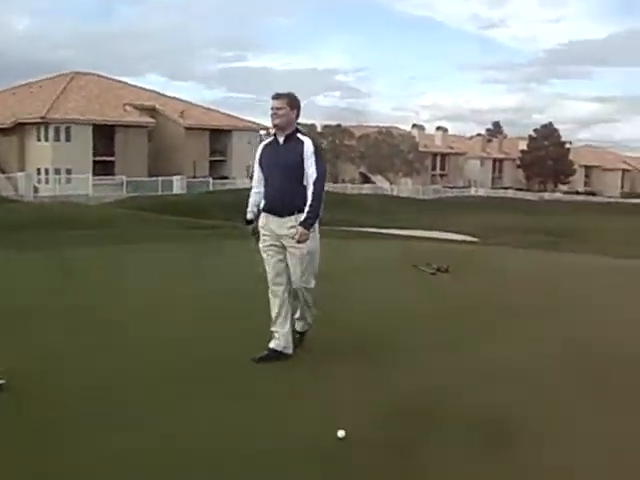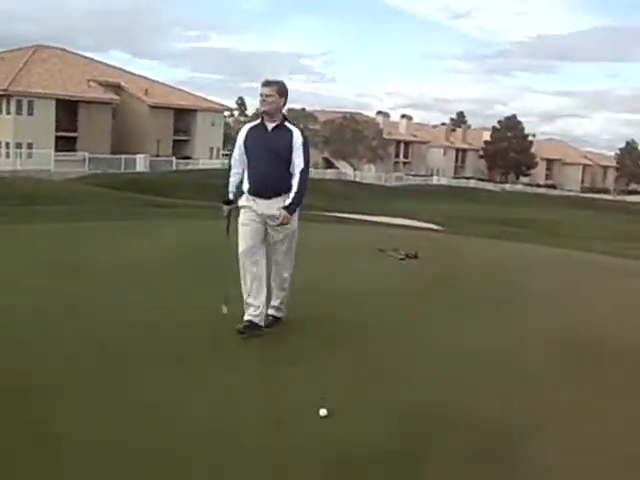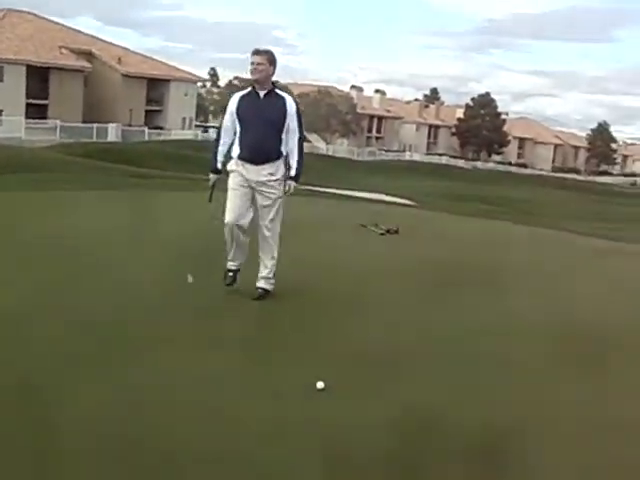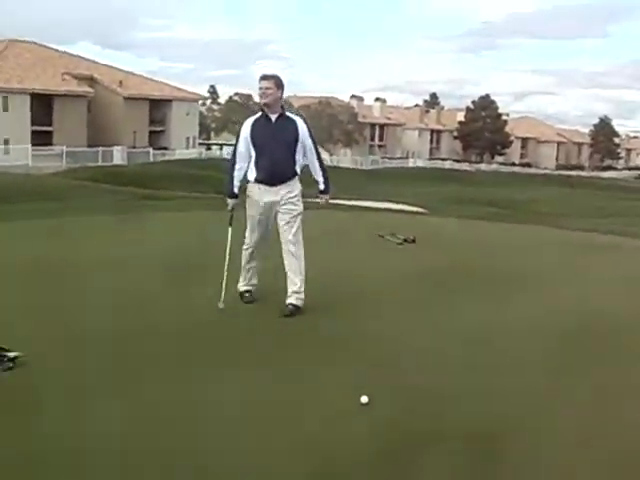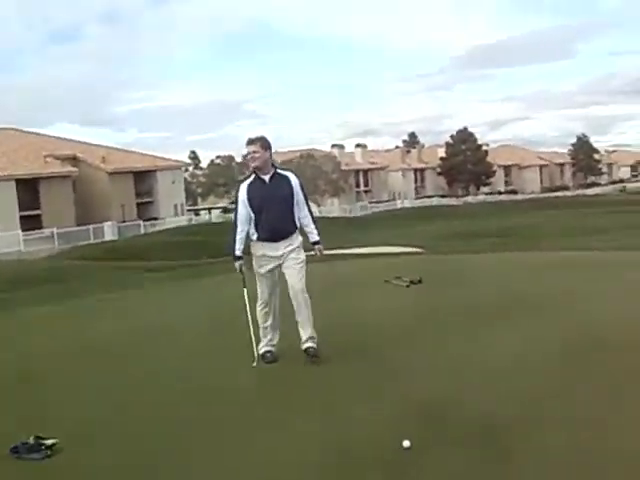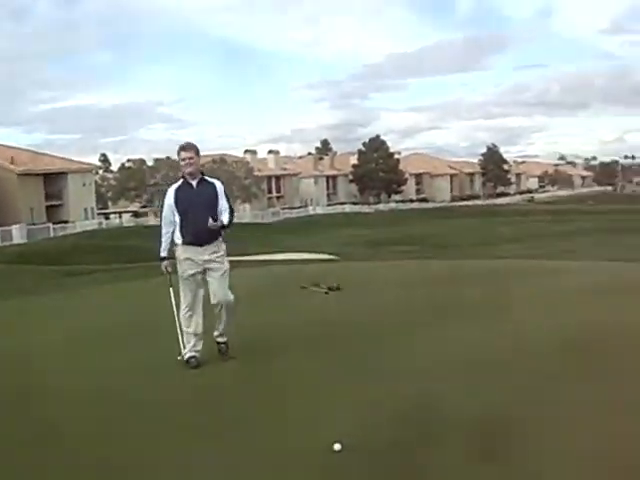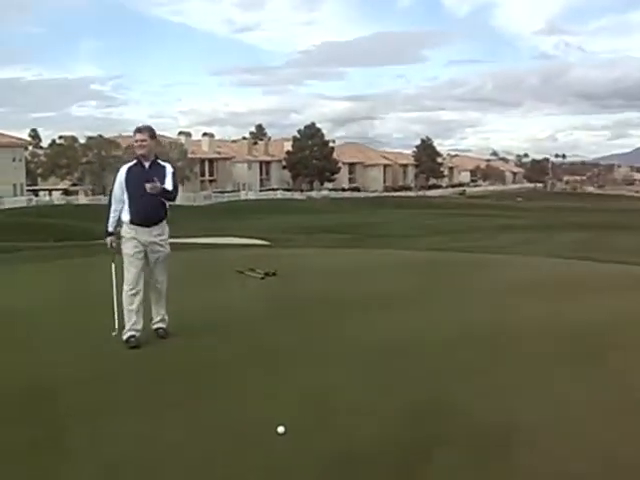
dt=0.2s
person 1, frame 1
left shoulder: (307, 146)
right shoulder: (264, 148)
left elbow: (316, 186)
left wrist: (308, 223)
right wrist: (250, 216)
left hip: (299, 223)
right hip: (269, 224)
left knee: (301, 283)
right knee: (276, 283)
left ankle: (302, 323)
right ankle: (281, 343)
person 1, frame 2
left shoulder: (295, 135)
right shoulder: (247, 131)
left elbow: (300, 173)
right elbow: (236, 166)
left wrist: (290, 206)
right wrist: (229, 198)
left hip: (282, 205)
right hip: (251, 203)
left knee: (280, 262)
right knee: (247, 254)
left ankle: (276, 310)
right ankle: (254, 315)
person 1, frame 3
left shoulder: (286, 102)
right shoulder: (238, 100)
left elbow: (295, 139)
right elbow: (225, 134)
left wrist: (294, 175)
right wrist: (215, 167)
left hip: (272, 171)
right hip: (240, 169)
left knee: (268, 229)
right knee: (233, 221)
left ankle: (266, 281)
right ankle: (234, 263)
person 1, frame 4
left shoulder: (297, 123)
right shoulder: (250, 126)
left elbow: (311, 154)
right elbow: (239, 160)
left wrist: (324, 186)
right wrist: (233, 192)
left hip: (289, 191)
right hip: (258, 191)
left knee: (292, 244)
right knee: (252, 243)
left ankle: (295, 297)
right ankle: (247, 285)
person 1, frame 5
left shoulder: (290, 179)
right shoulder: (246, 188)
left elbow: (304, 210)
right elbow: (241, 222)
left wrist: (315, 239)
right wrist: (238, 255)
left hip: (292, 245)
right hip: (263, 249)
left knee: (299, 292)
right knee: (266, 300)
left ankle: (309, 342)
right ankle: (267, 346)
person 1, frame 6
left shoulder: (215, 186)
right shoulder: (174, 191)
left elbow: (228, 213)
right elbow: (167, 224)
left wrist: (221, 223)
right wrist: (164, 255)
left hip: (215, 249)
right hip: (187, 253)
left knee: (223, 298)
right knee: (189, 304)
left ankle: (221, 337)
right ankle: (192, 351)
person 1, frame 7
left shoulder: (166, 169)
right shoulder: (125, 170)
left elbow: (172, 194)
right elbow: (115, 201)
left wrist: (159, 190)
right wrist: (110, 231)
left hip: (158, 232)
right hip: (131, 232)
left knee: (159, 281)
right knee: (132, 283)
left ankle: (160, 322)
right ankle: (131, 331)
